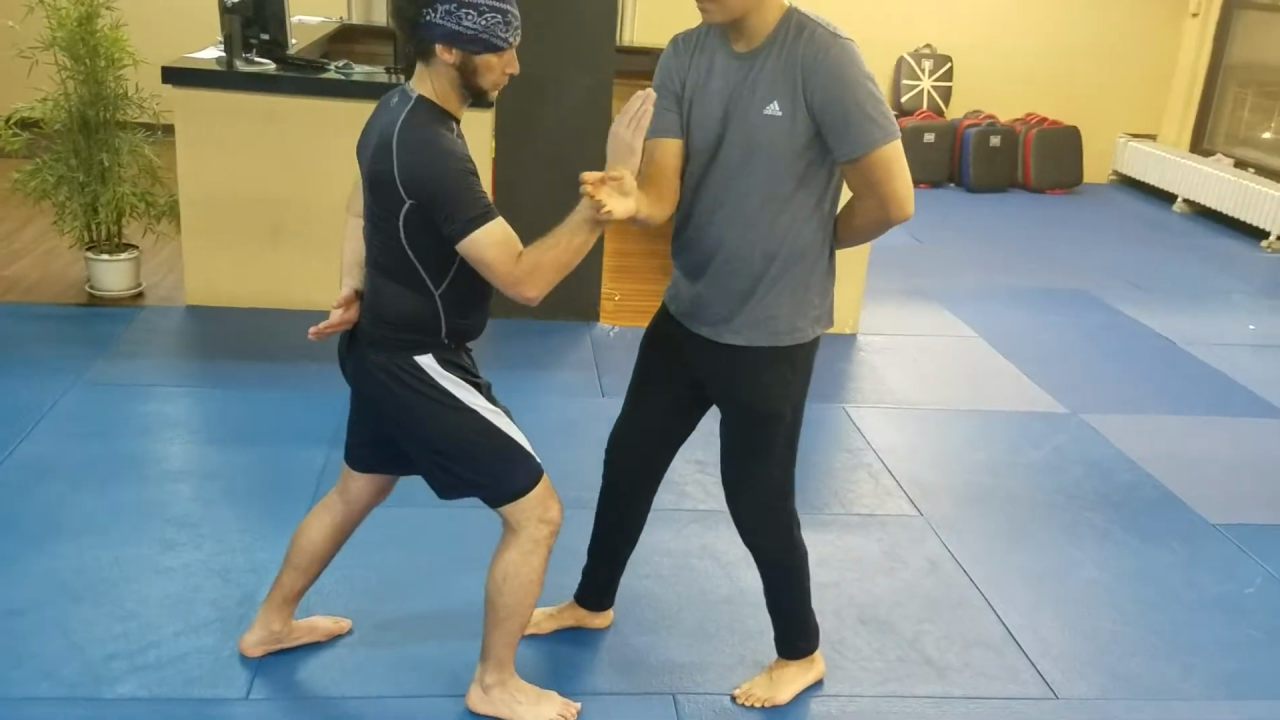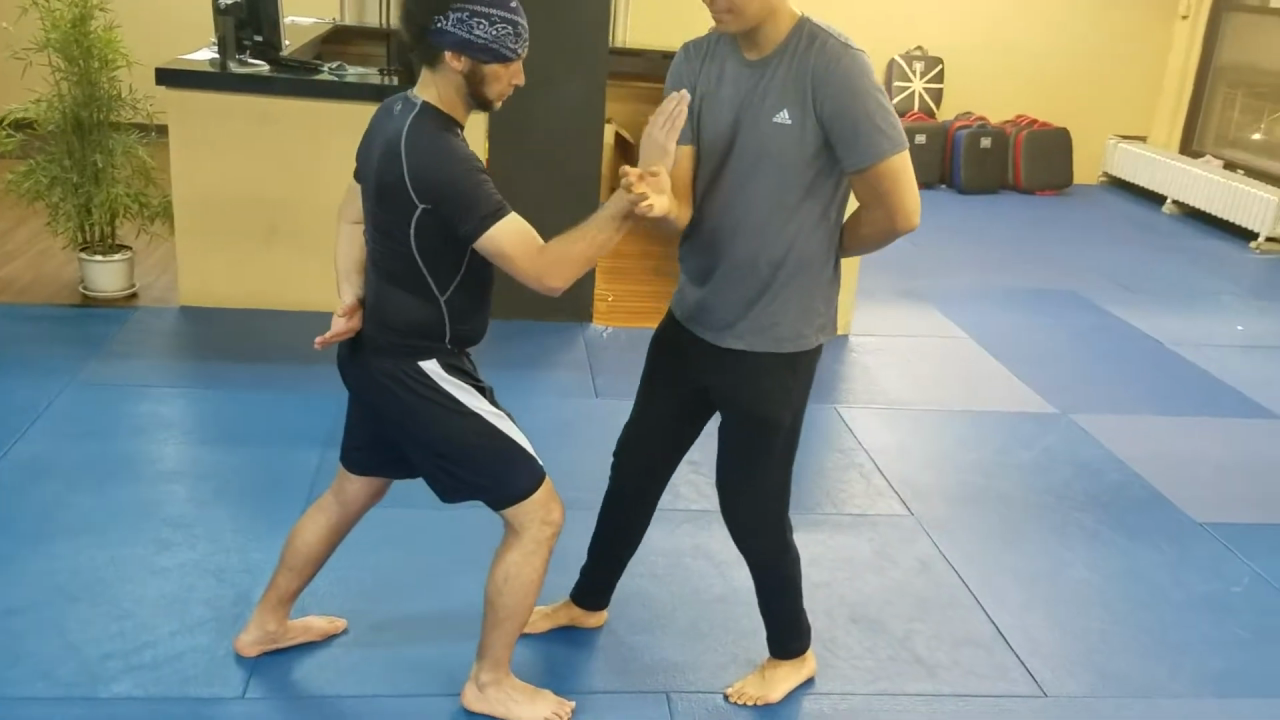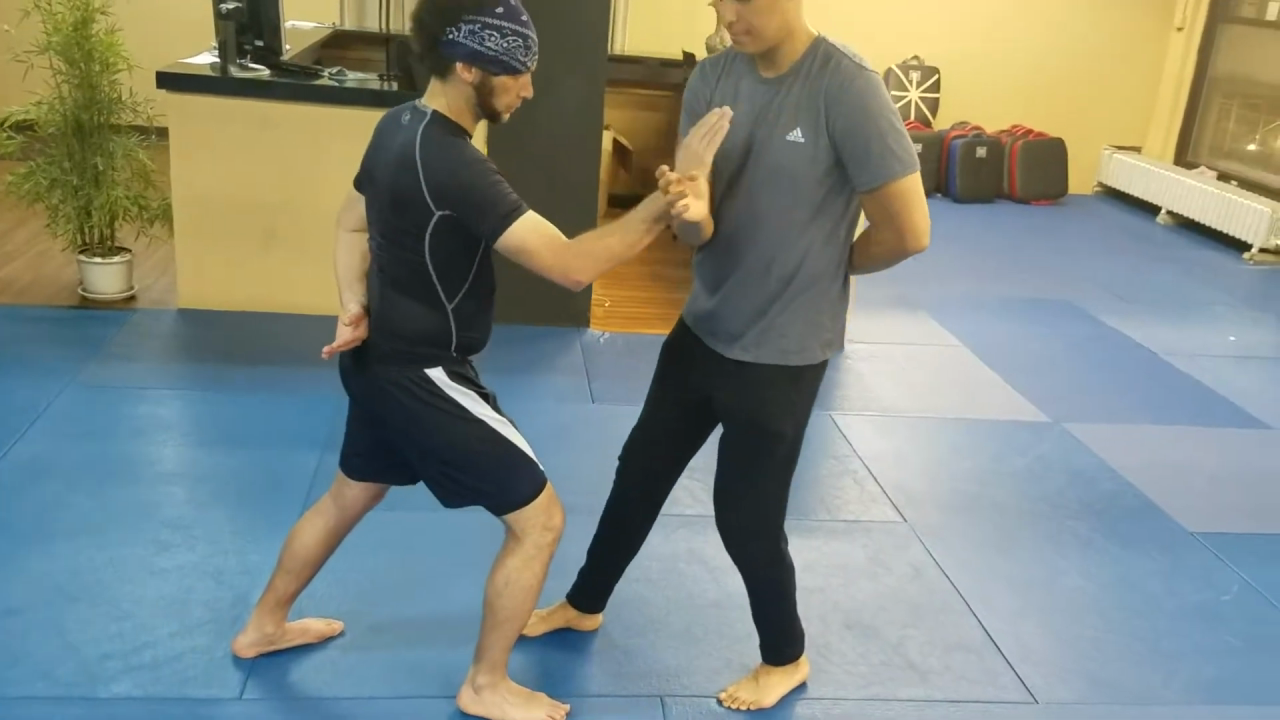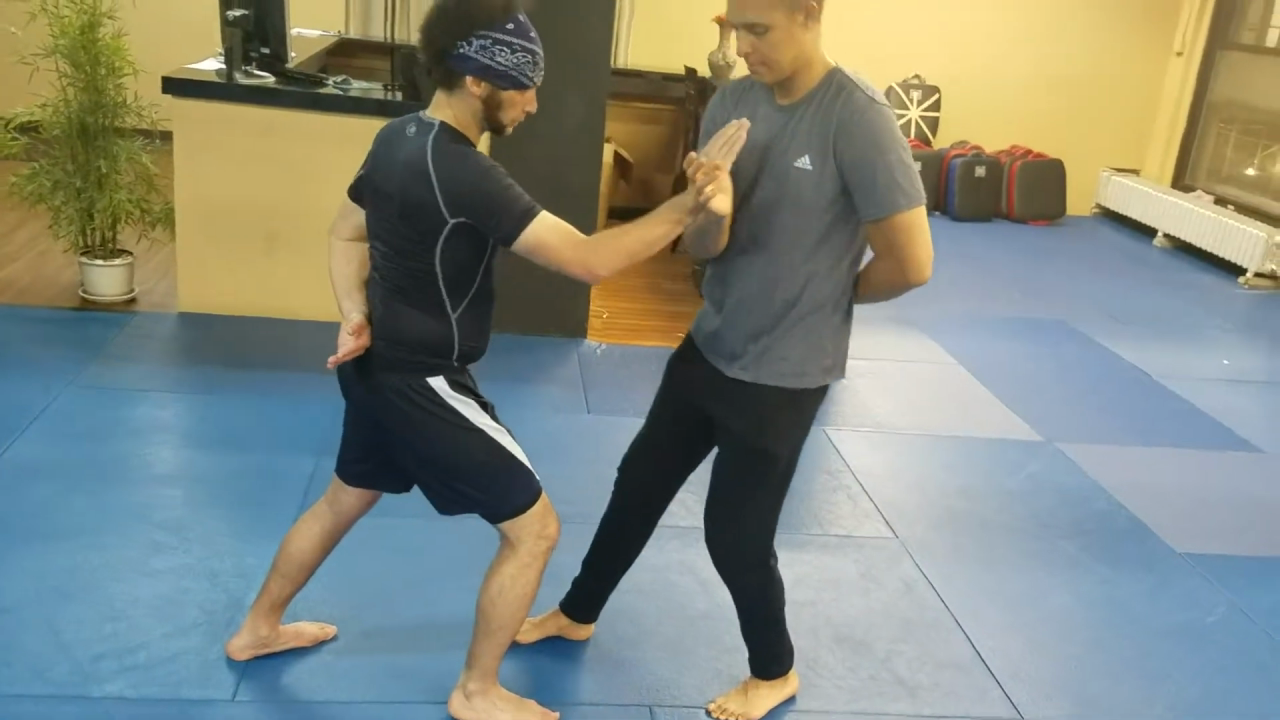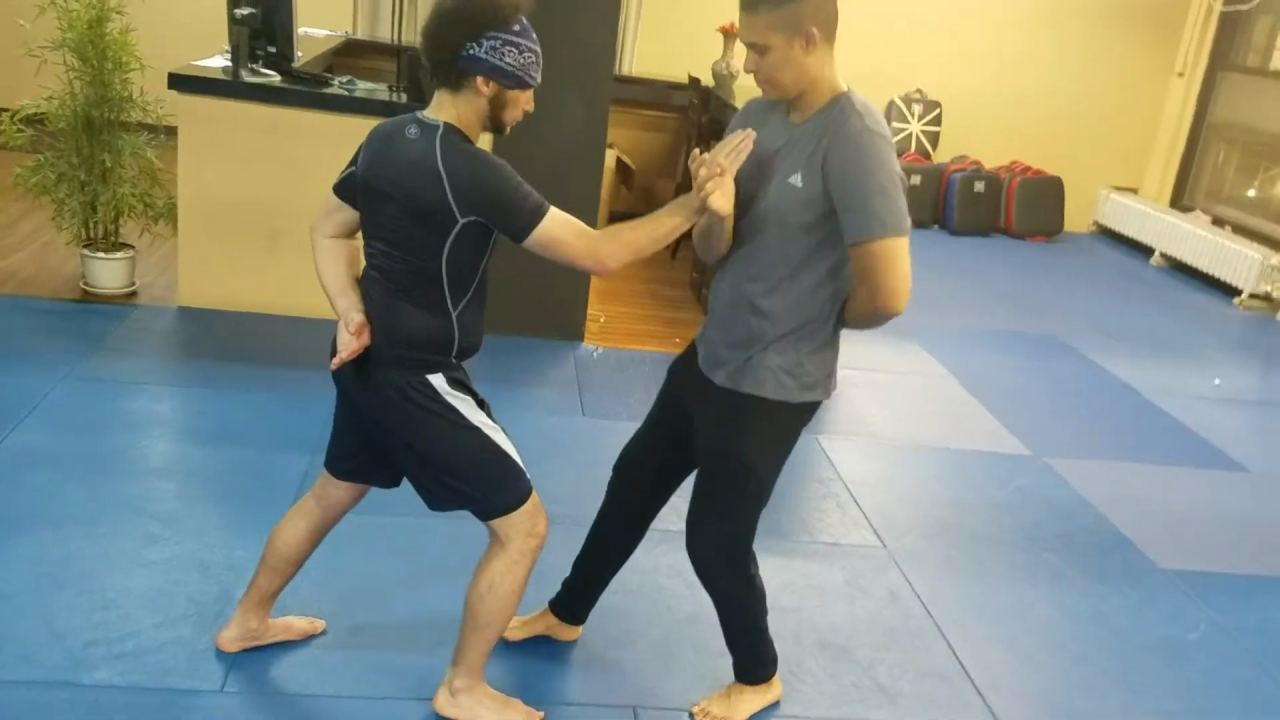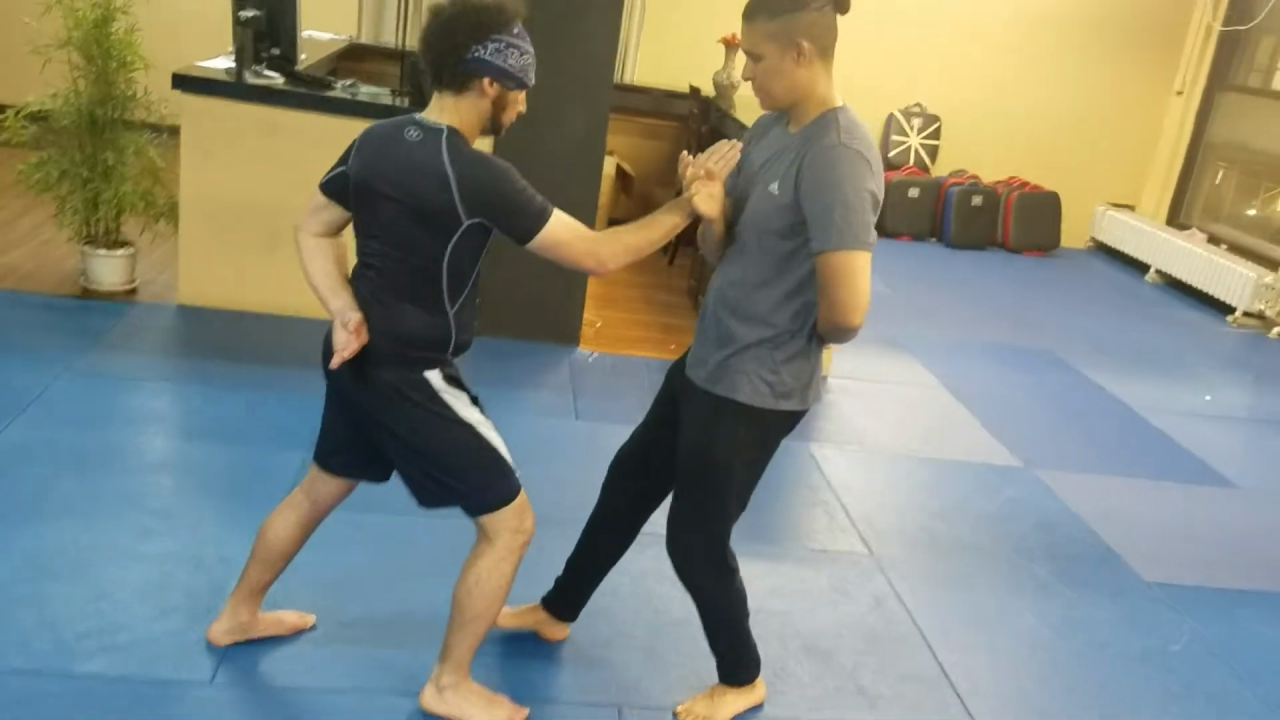
dt=0.2s
person 1, frame 1
left shoulder: (398, 111)
right shoulder: (430, 151)
left elbow: (360, 211)
right elbow: (524, 280)
left wrist: (355, 291)
left hip: (383, 349)
right hip: (419, 364)
left knee: (358, 490)
right knee: (536, 513)
left ankle: (269, 623)
person 1, frame 2
left shoulder: (396, 117)
right shoulder: (439, 158)
left elbow: (355, 217)
right elbow: (547, 271)
left wrist: (352, 300)
right wrist: (633, 190)
left hip: (379, 353)
right hip: (420, 369)
left knee: (352, 491)
right knee: (538, 514)
left ankle: (265, 623)
person 1, frame 3
left shoulder: (398, 127)
right shoulder: (451, 166)
left elbow: (353, 224)
right elbow: (572, 266)
left wrist: (356, 308)
right wrist: (665, 197)
left hip: (381, 359)
right hip: (424, 376)
left knee: (350, 495)
right knee: (538, 519)
left ankle: (263, 625)
person 1, frame 4
left shoulder: (396, 139)
right shoulder: (464, 175)
left elbow: (347, 235)
right elbow: (590, 260)
left wrist: (355, 317)
right wrist: (691, 201)
left hip: (378, 367)
right hip: (424, 385)
left knee: (344, 499)
right knee: (534, 528)
left ankle: (257, 628)
person 1, frame 5
left shoulder: (386, 139)
right shoulder: (472, 174)
left elbow: (330, 232)
right elbow: (598, 253)
left wrist: (350, 316)
right wrist: (696, 200)
left hip: (370, 363)
right hip: (420, 381)
left knee: (332, 493)
right knee: (523, 526)
left ankle: (247, 620)
person 1, frame 6
left shoulder: (375, 141)
right shoulder: (477, 177)
left elbow: (314, 230)
right elbow: (598, 254)
left wrist: (345, 313)
right wrist: (687, 204)
left hip: (360, 360)
right hip: (412, 378)
left knee: (320, 488)
right knee: (509, 524)
left ankle: (237, 615)
person 2, frame 1
left shoulder: (822, 57)
left elbow: (892, 200)
right elbow: (664, 191)
left wrist: (803, 245)
right wrist: (629, 199)
left hip: (771, 332)
right hip: (686, 313)
left knee: (758, 502)
right knee: (629, 458)
left ankle: (801, 653)
right ankle: (592, 602)
person 2, frame 2
left shoulder: (832, 67)
right shoulder: (695, 62)
left elbow: (898, 211)
right elbow: (682, 204)
left wrist: (809, 251)
right wrist: (659, 201)
left hip: (775, 338)
right hip: (692, 318)
left knee: (751, 505)
right knee: (636, 462)
left ankle: (793, 653)
right ankle: (588, 601)
person 2, frame 3
left shoulder: (846, 89)
right shoulder: (712, 78)
left elbow: (908, 232)
right elbow: (700, 228)
left wrist: (821, 266)
right wrist: (690, 209)
left hip: (781, 351)
right hip: (702, 329)
left knee: (746, 516)
right knee: (641, 468)
left ankle: (785, 659)
right ankle: (584, 604)
person 2, frame 4
left shoulder: (858, 120)
right shoulder: (731, 103)
left elbow: (911, 264)
right elbow: (704, 247)
left wrist: (826, 293)
right wrist: (710, 214)
left hip: (782, 372)
right hip: (708, 347)
left knee: (735, 534)
right knee: (640, 481)
right ankle: (577, 613)
person 2, frame 5
left shoulder: (856, 143)
right shoulder: (754, 119)
left elbow: (888, 294)
right elbow: (711, 252)
left wrist: (818, 318)
right wrist: (715, 213)
left hip: (772, 383)
right hip: (709, 356)
left knee: (715, 539)
right knee: (633, 483)
right ankle: (566, 614)
person 2, frame 6
left shoulder: (837, 155)
right shoulder: (767, 131)
left elbow: (847, 310)
right elbow: (721, 254)
left wrist: (798, 334)
right wrist: (708, 214)
left hip: (755, 388)
right hip: (705, 362)
left knee: (694, 538)
right knee: (627, 484)
right ankle: (556, 610)
